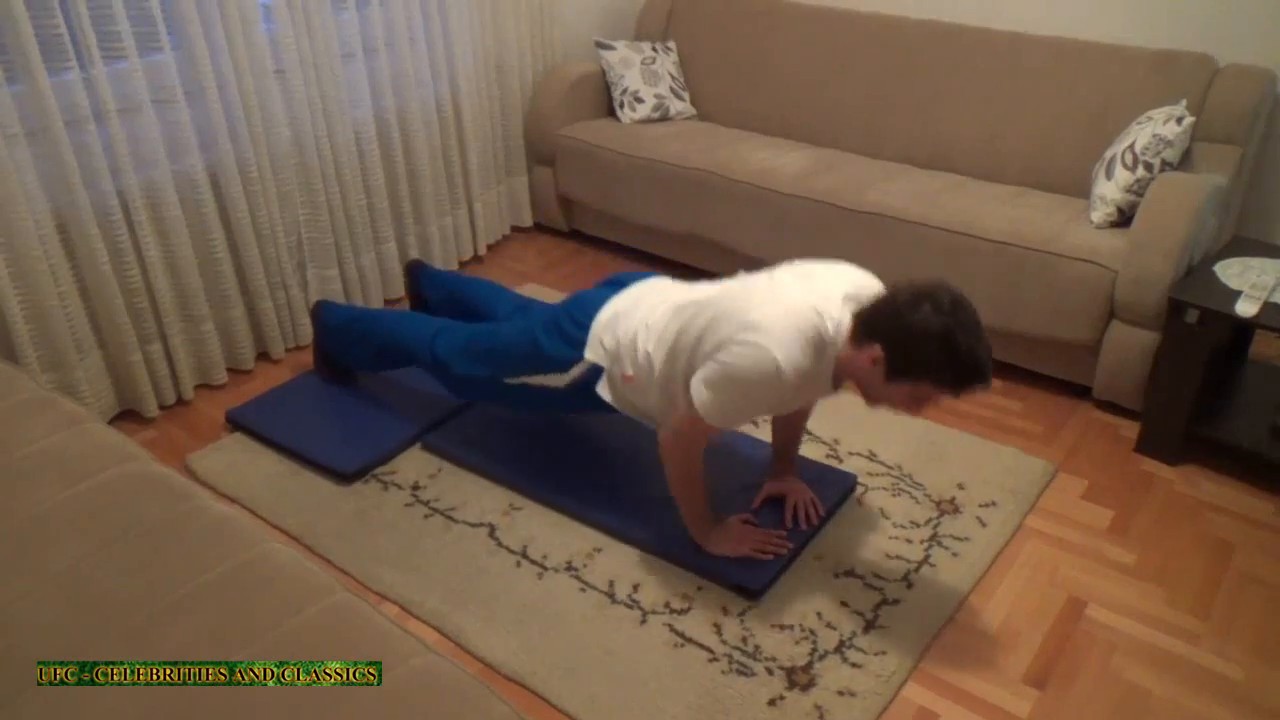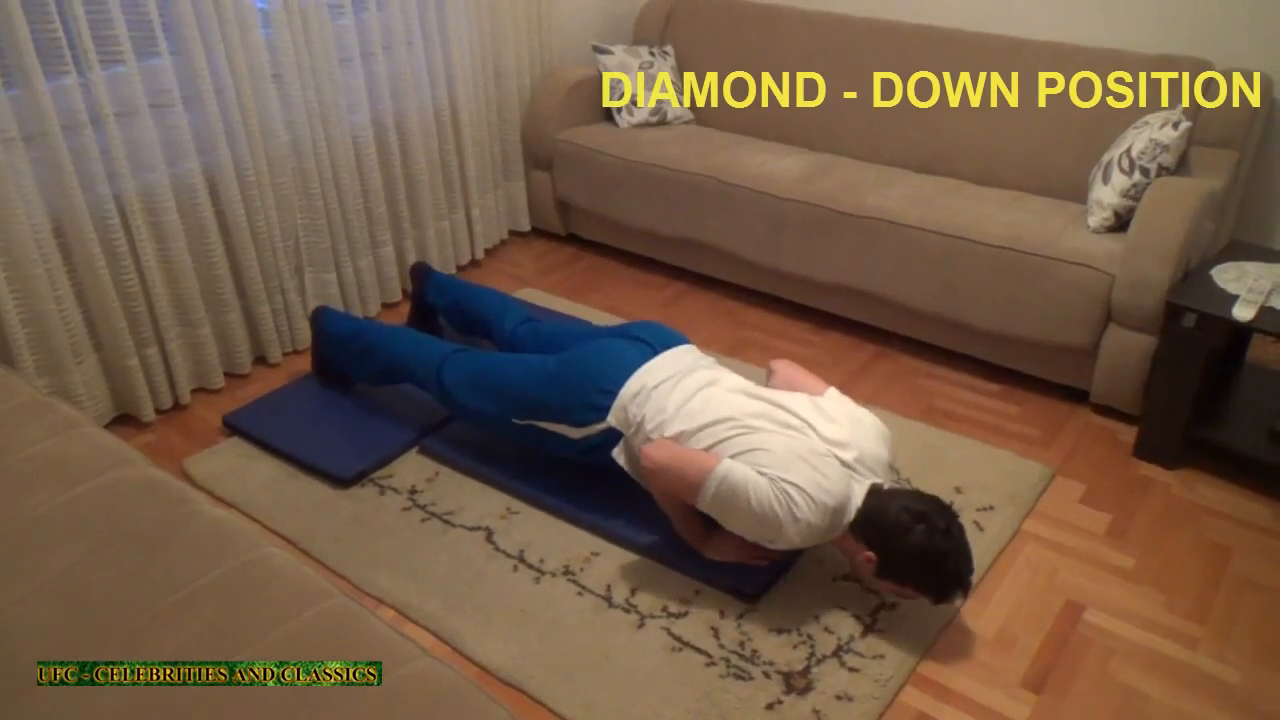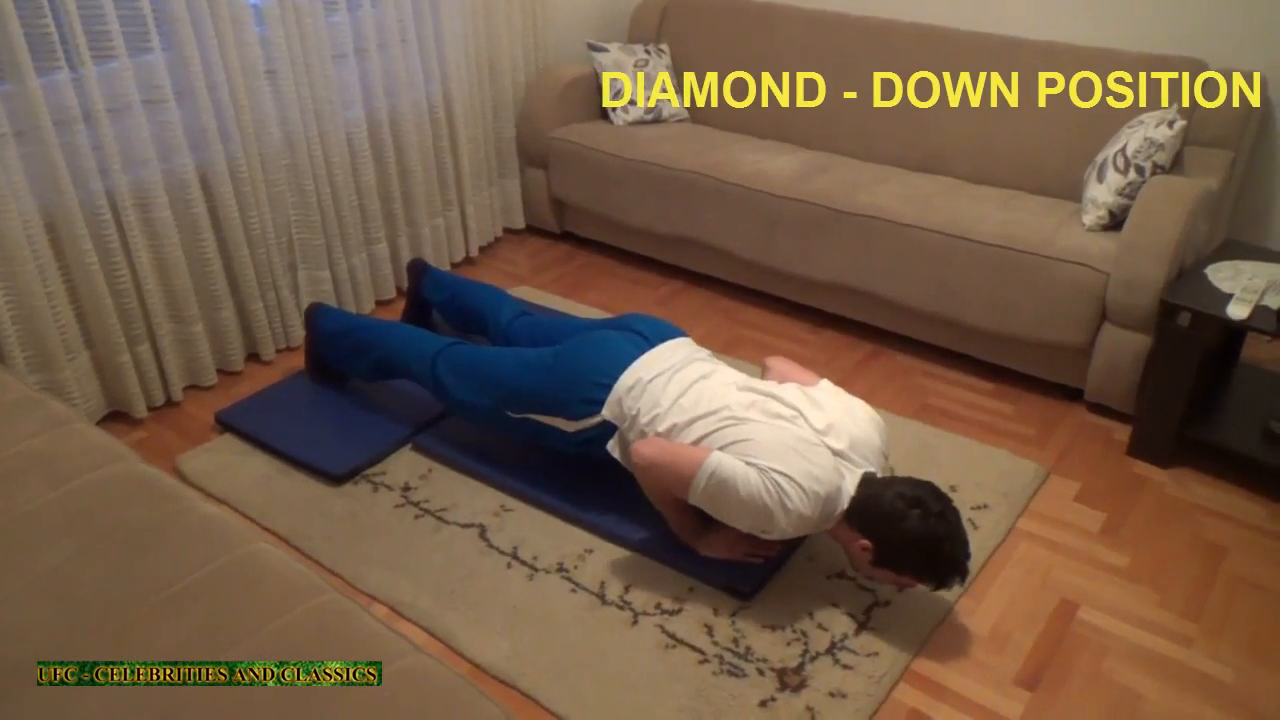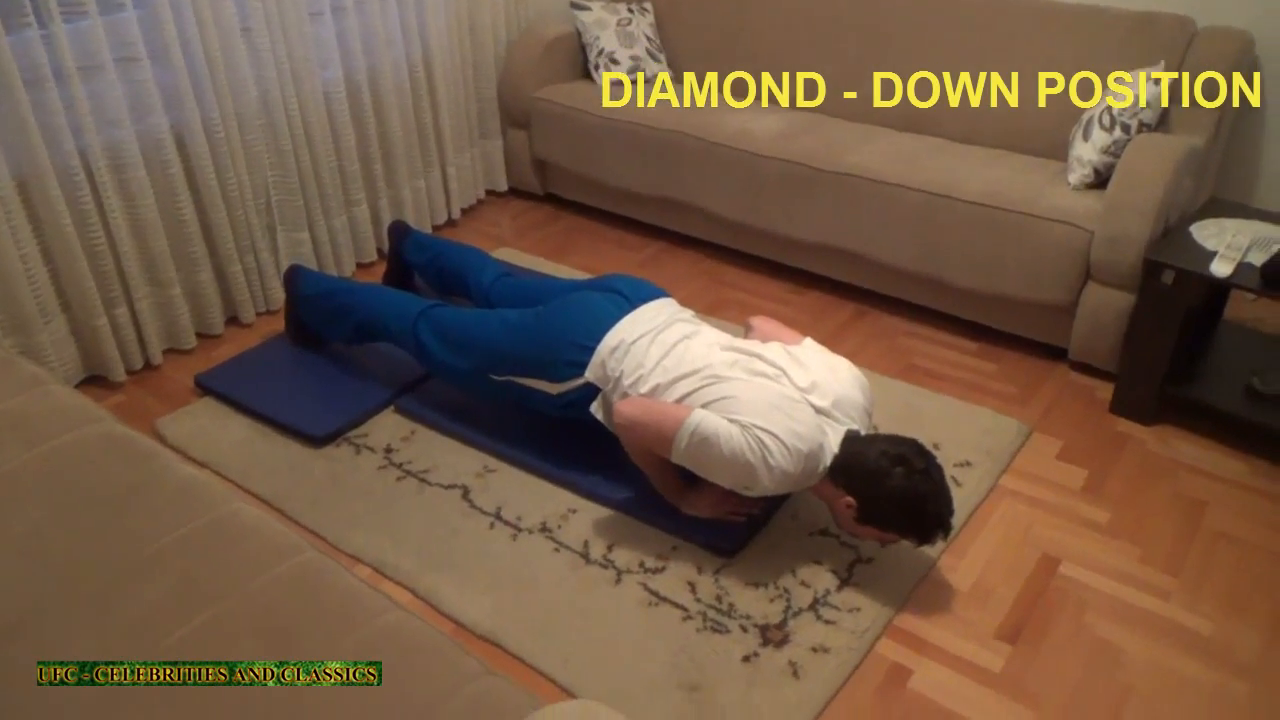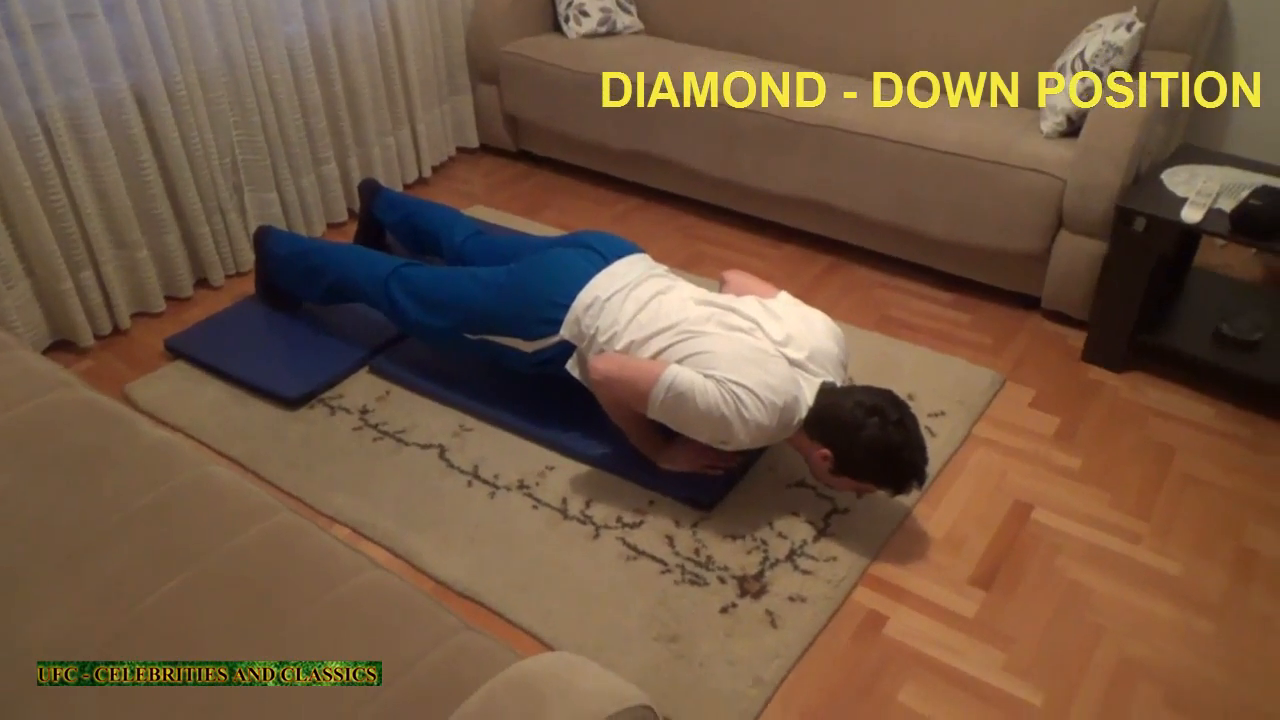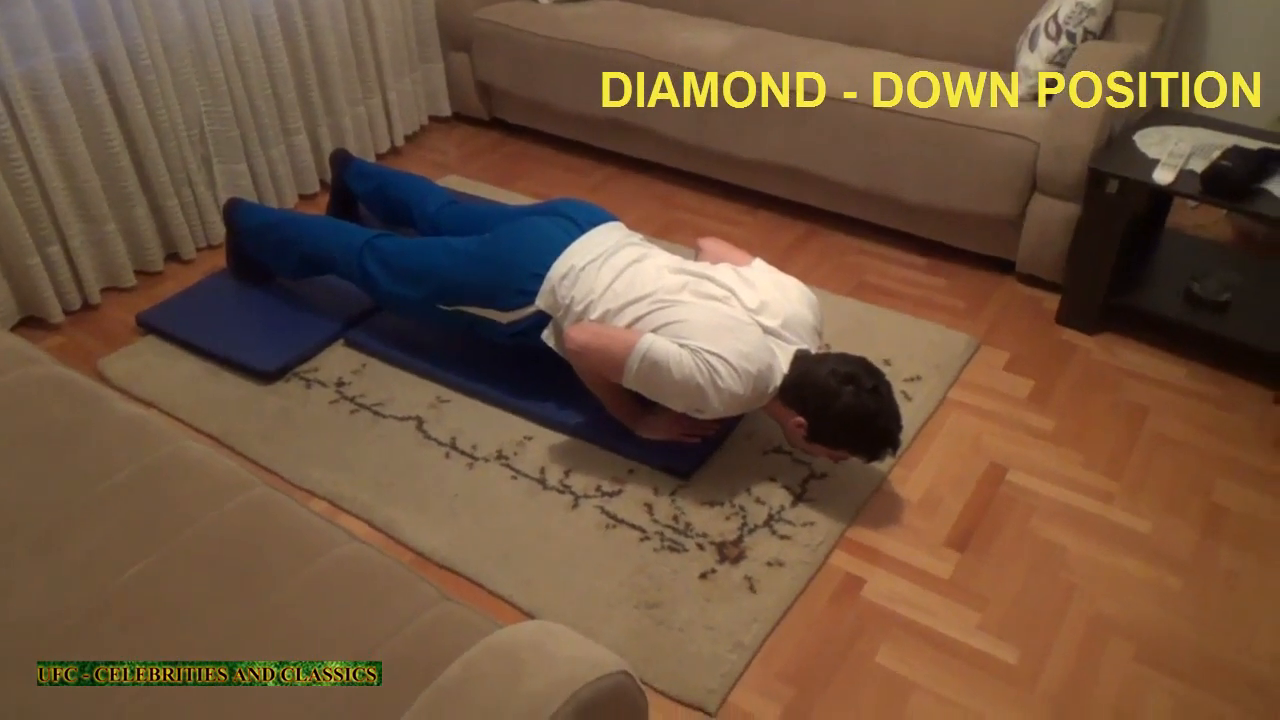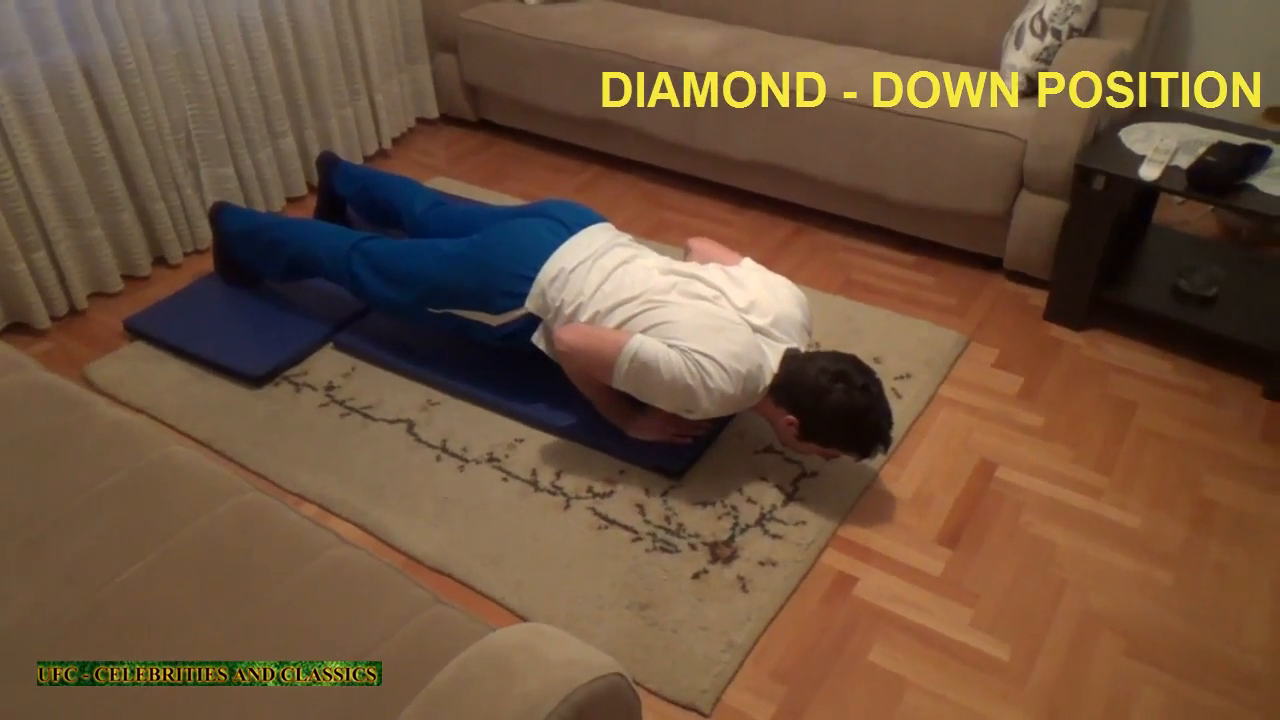
dt=0.7s
person 1, frame 1
left shoulder: (864, 299)
right shoulder: (771, 353)
right elbow: (679, 441)
left wrist: (784, 469)
right wrist: (709, 535)
left hip: (643, 298)
right hip: (599, 350)
left knee: (515, 316)
right knee: (460, 359)
left ankle: (431, 283)
right ankle: (338, 328)
person 1, frame 2
left shoulder: (872, 441)
right shoulder: (791, 513)
left elbow: (784, 367)
right elbow: (656, 460)
right wrist: (706, 542)
left hip: (661, 355)
right hip: (608, 403)
left knee: (526, 334)
right knee: (459, 377)
left ankle: (434, 288)
right ankle: (339, 333)
person 1, frame 3
left shoulder: (867, 430)
right shoulder: (785, 501)
left elbow: (778, 363)
right elbow: (649, 457)
right wrist: (701, 538)
left hip: (656, 348)
right hip: (602, 395)
left knee: (519, 328)
right knee: (456, 372)
left ankle: (430, 284)
right ankle: (333, 330)
person 1, frame 4
left shoulder: (851, 389)
right shoulder: (769, 458)
left elbow: (761, 322)
right elbow: (631, 415)
right wrist: (683, 497)
left hip: (640, 310)
right hip: (586, 355)
left knee: (499, 288)
right knee: (437, 333)
left ankle: (411, 245)
right ankle: (313, 292)
person 1, frame 5
left shoulder: (826, 341)
right shoulder: (746, 413)
left elbow: (736, 276)
right elbow: (606, 372)
right wrist: (661, 452)
left hip: (616, 265)
right hip: (562, 312)
left knee: (472, 246)
right knee: (413, 296)
left ankle: (383, 206)
right ankle: (282, 254)
person 1, frame 6
left shoulder: (802, 308)
right shoulder: (720, 382)
left elbow: (712, 244)
right elbow: (581, 341)
right wrist: (638, 420)
left hip: (590, 234)
right hip: (537, 280)
left knee: (446, 216)
right knee: (385, 265)
left ankle: (355, 175)
right ankle: (254, 226)
person 1, frame 7
left shoulder: (789, 307)
right shoulder: (710, 382)
left elbow: (700, 245)
right elbow: (572, 343)
right wrist: (630, 421)
left hip: (577, 234)
right hip: (527, 281)
left knee: (435, 219)
right knee: (375, 270)
left ankle: (342, 179)
right ankle: (240, 231)
